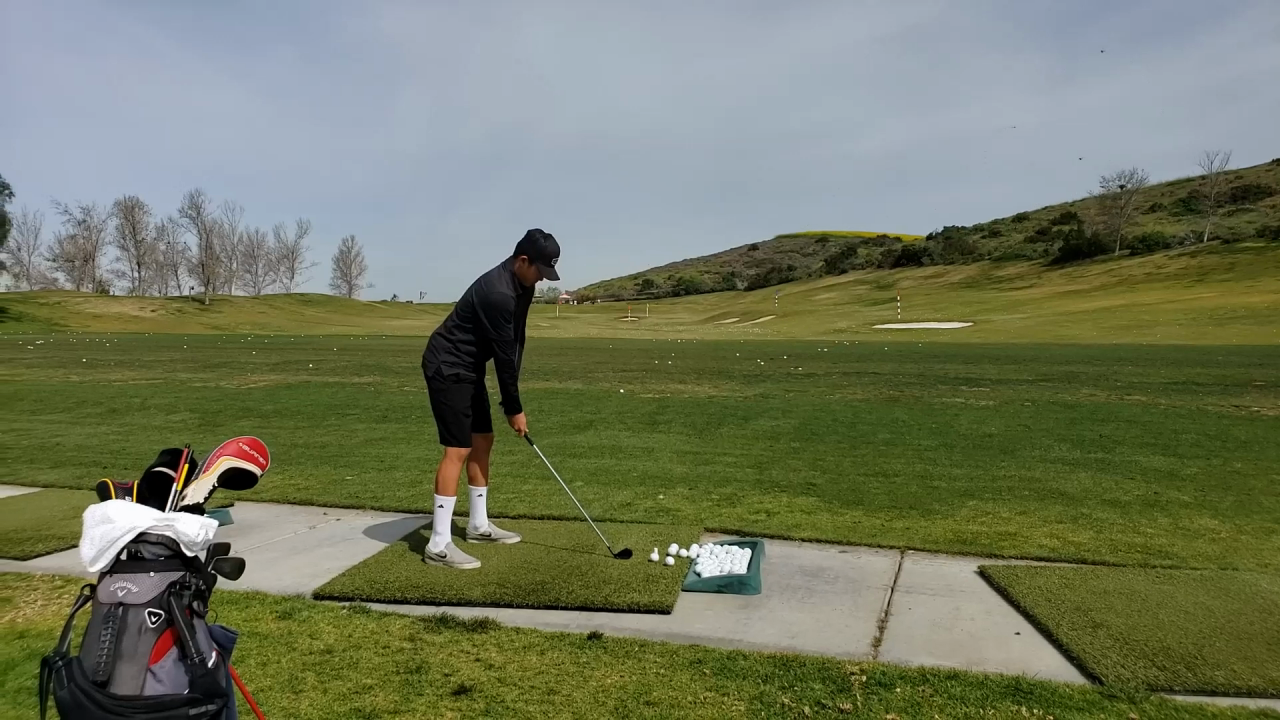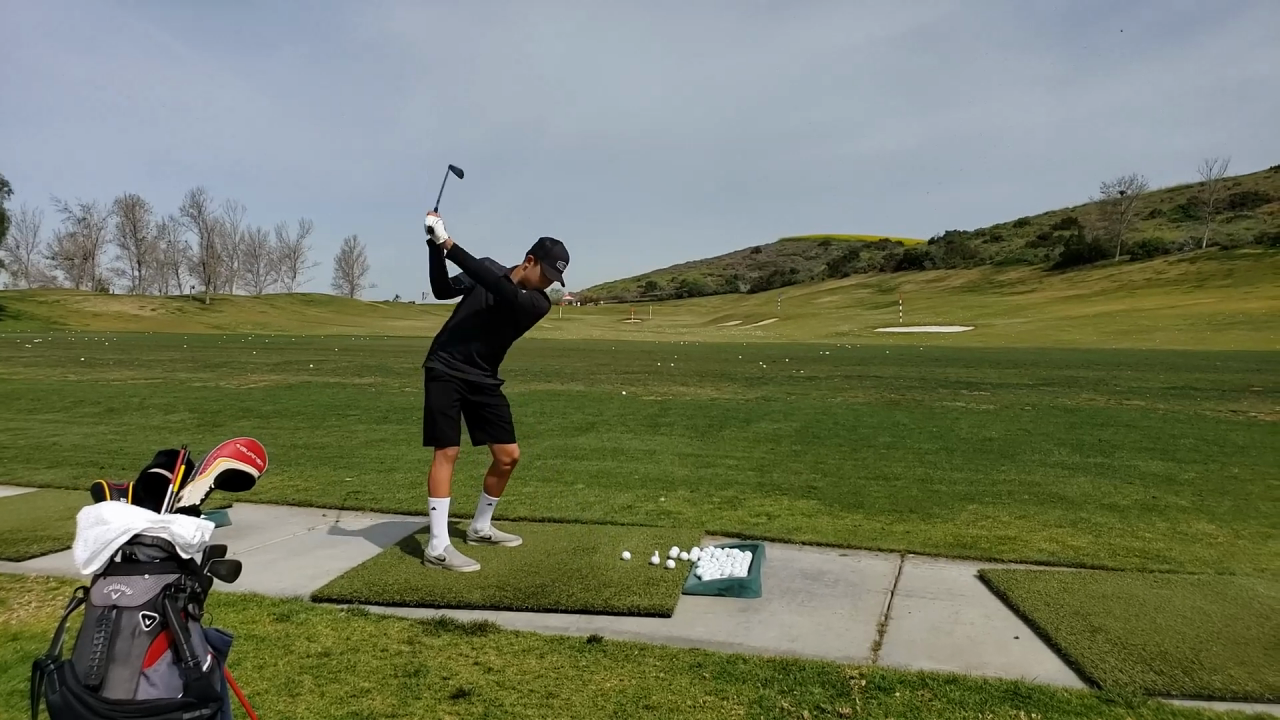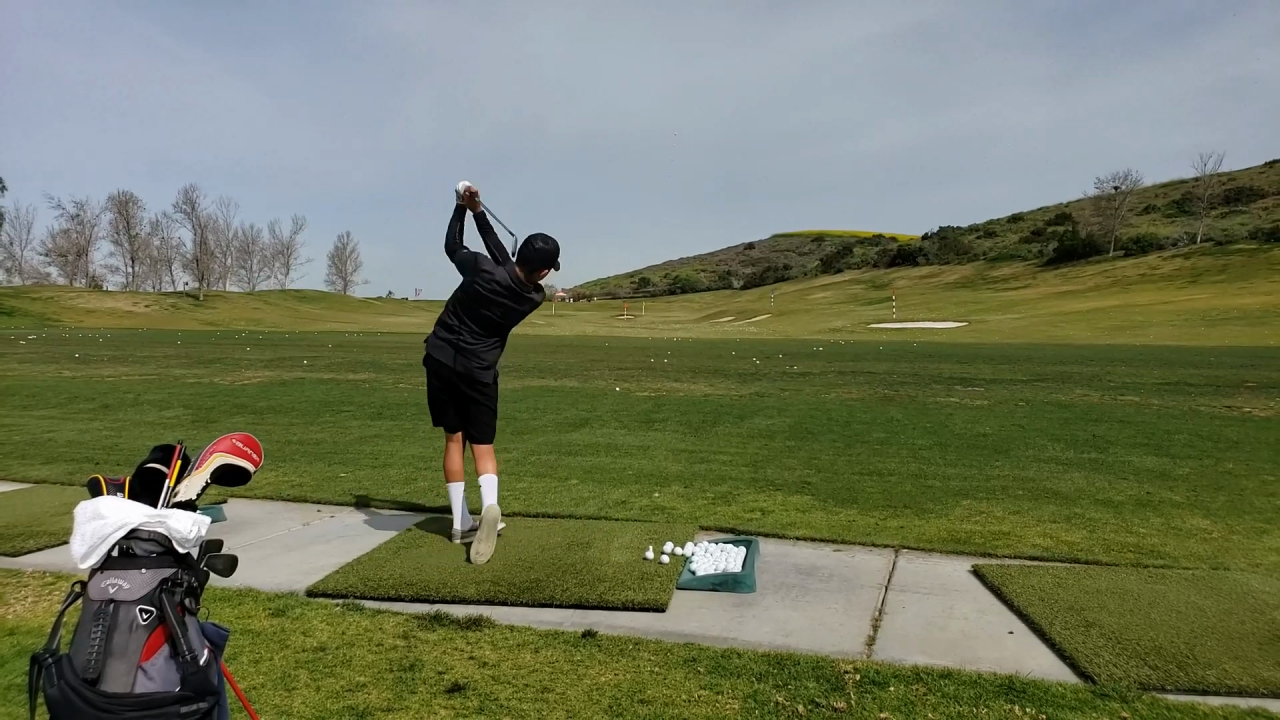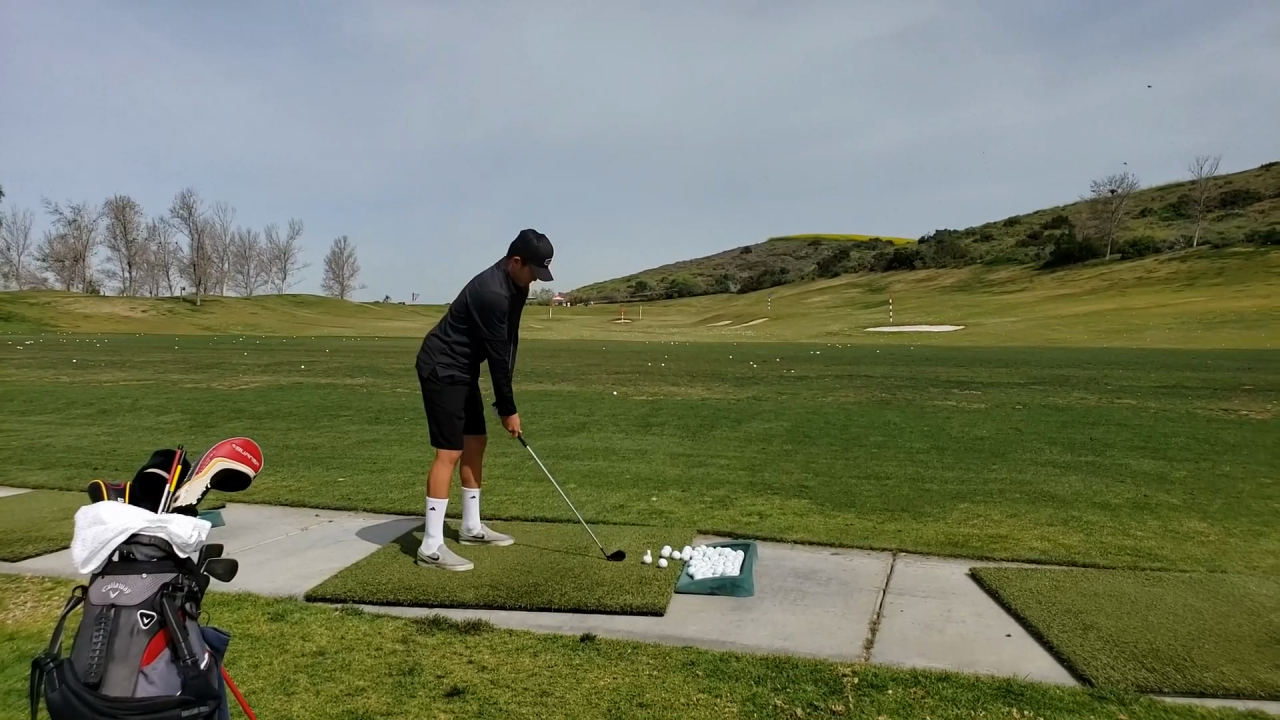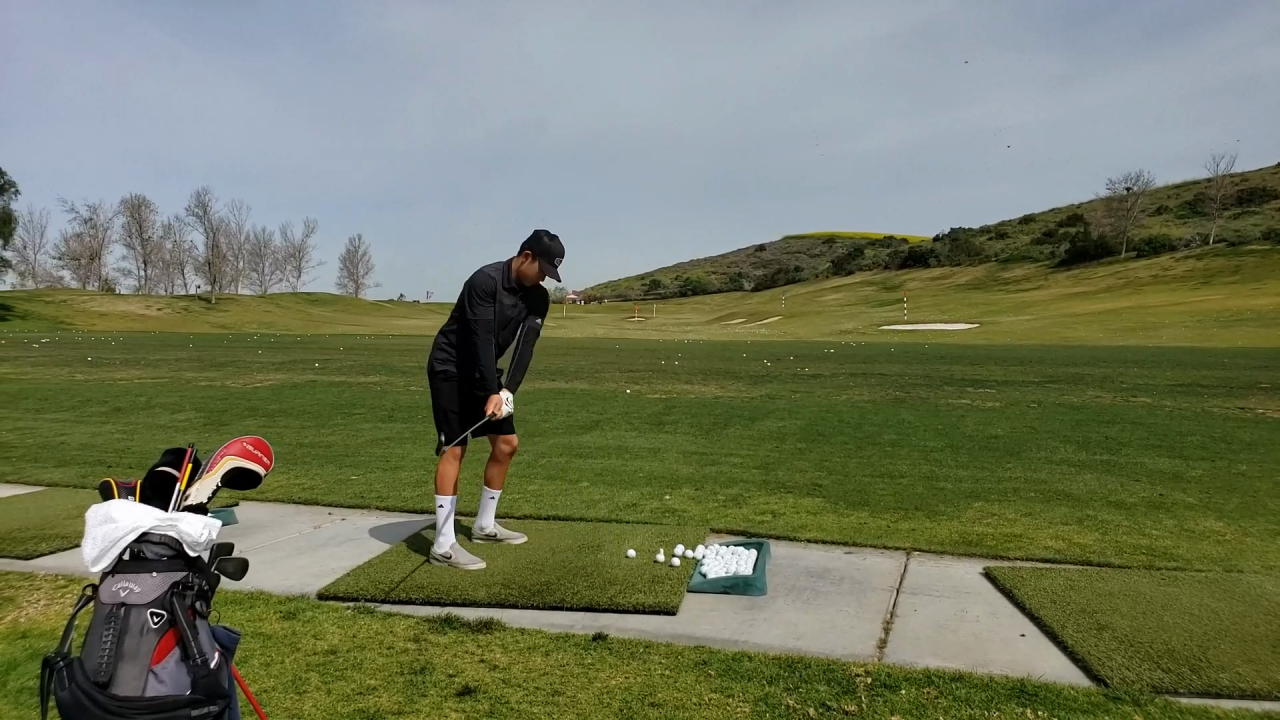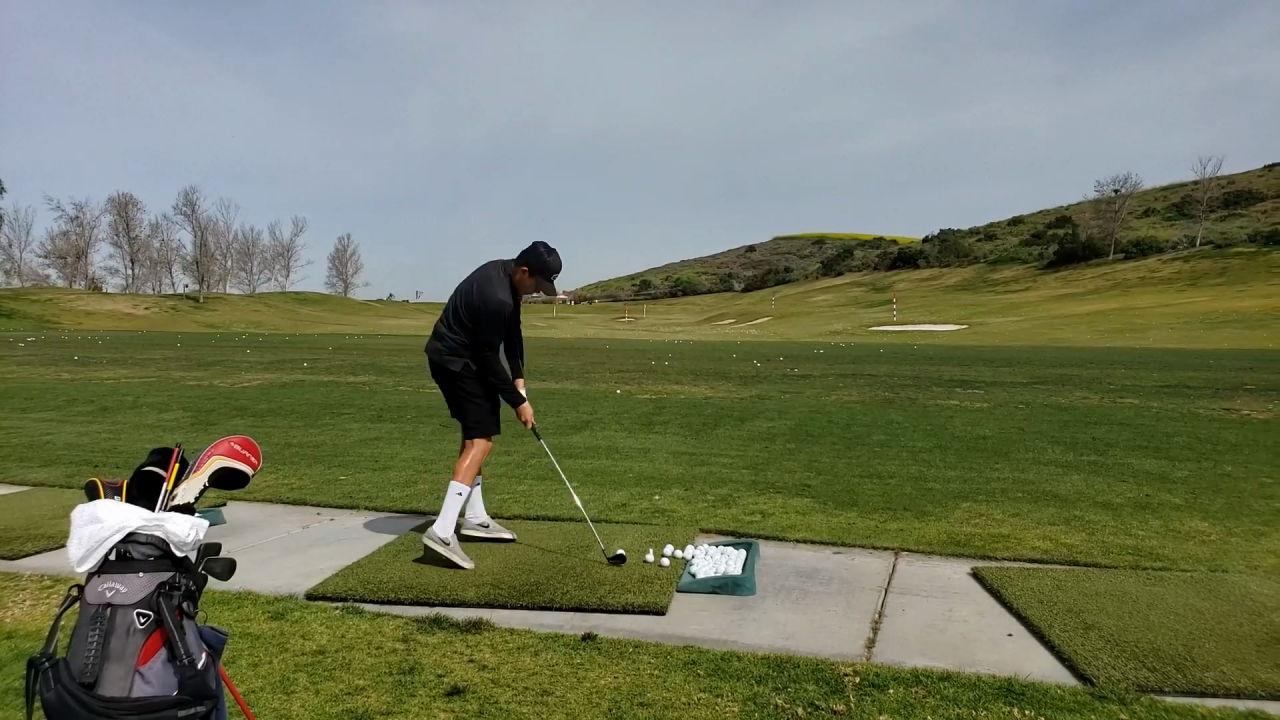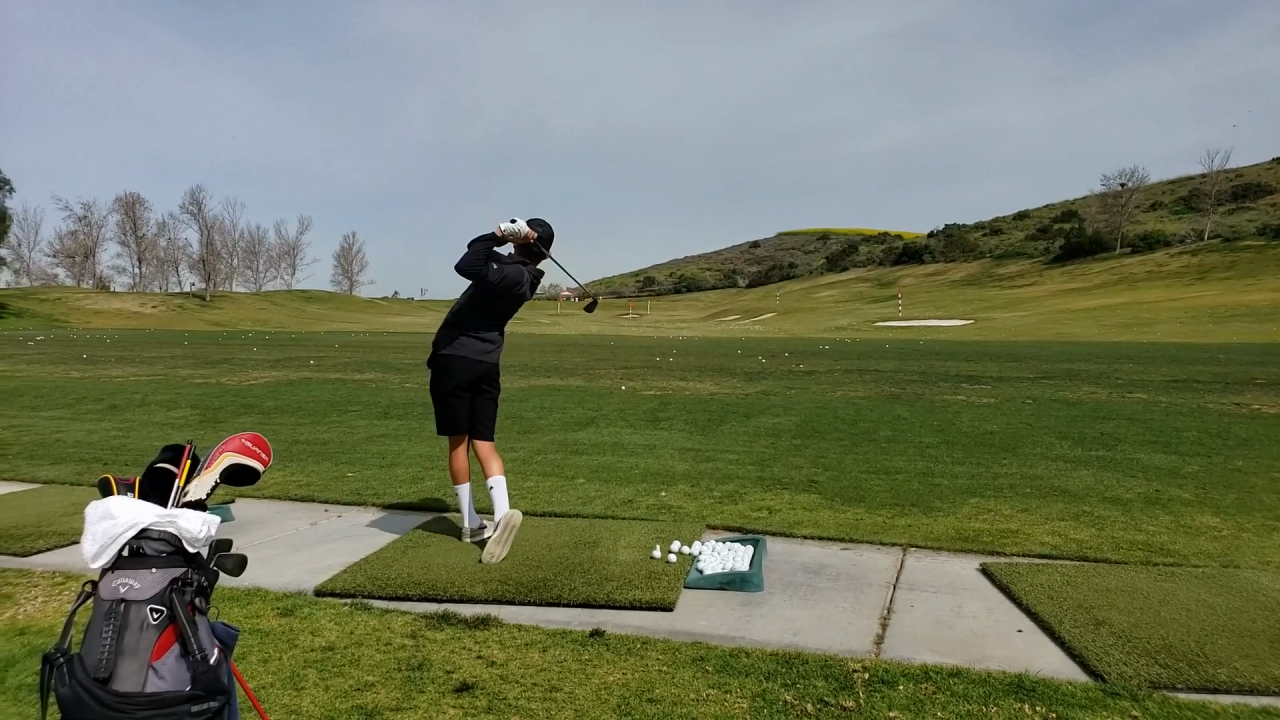
dt=0.7s
person 1, frame 1
left shoulder: (523, 287)
right shoulder: (497, 293)
left elbow: (517, 343)
right elbow: (503, 354)
left wrist: (511, 401)
right wrist: (514, 408)
left hip: (470, 368)
right hip: (447, 367)
left knee: (482, 441)
right knee: (457, 450)
left ankle: (478, 525)
right ankle: (439, 545)
person 1, frame 2
left shoulder: (536, 303)
right shoulder: (489, 267)
left elbow: (498, 289)
right elbow: (442, 290)
left wrist: (449, 246)
right wrist: (440, 243)
left hip: (483, 379)
right hip: (444, 370)
left knee: (508, 456)
right knee: (447, 451)
left ankle: (480, 527)
right ankle: (437, 546)
person 1, frame 3
left shoulder: (483, 271)
right shoulder: (535, 297)
left elbow: (452, 245)
right elbow: (502, 263)
left wrist: (465, 203)
right wrist: (479, 213)
left hip: (440, 360)
right hip: (478, 373)
left knee: (454, 439)
right knee: (482, 445)
left ankle: (462, 523)
right ankle: (489, 508)
person 1, frame 4
left shoulder: (498, 286)
right shoulder: (499, 290)
left elbow: (507, 345)
right elbow: (497, 355)
left wrist: (507, 406)
right wrist: (508, 410)
left hip: (455, 370)
right hip: (447, 371)
left knee: (472, 445)
right knee: (449, 452)
left ankle: (472, 528)
right ankle: (431, 545)
person 1, frame 5
left shoulder: (538, 300)
right shoulder: (485, 280)
left elbow: (525, 347)
right elbow: (481, 337)
left wrist: (508, 391)
right wrist: (492, 391)
left hip: (485, 374)
right hip: (449, 368)
left knee: (507, 445)
right knee: (453, 449)
left ankle: (485, 525)
right ankle: (443, 544)
person 1, frame 6
left shoulder: (501, 270)
right shoulder: (494, 296)
left elbow: (512, 335)
right elbow: (490, 360)
left wrist: (519, 379)
right wrist: (518, 402)
left hip: (464, 359)
right hip: (457, 363)
left knee: (474, 431)
right knee: (481, 441)
left ankle: (474, 517)
right ankle: (442, 530)
person 1, frame 7
left shoulder: (513, 273)
right shoulder: (527, 275)
left elbow: (466, 266)
right elbow: (479, 252)
left wrist: (501, 234)
right wrist: (504, 235)
left hip: (454, 358)
right hip: (486, 363)
left knee: (459, 441)
right knee: (483, 442)
left ankle: (471, 524)
right ankle: (502, 513)
